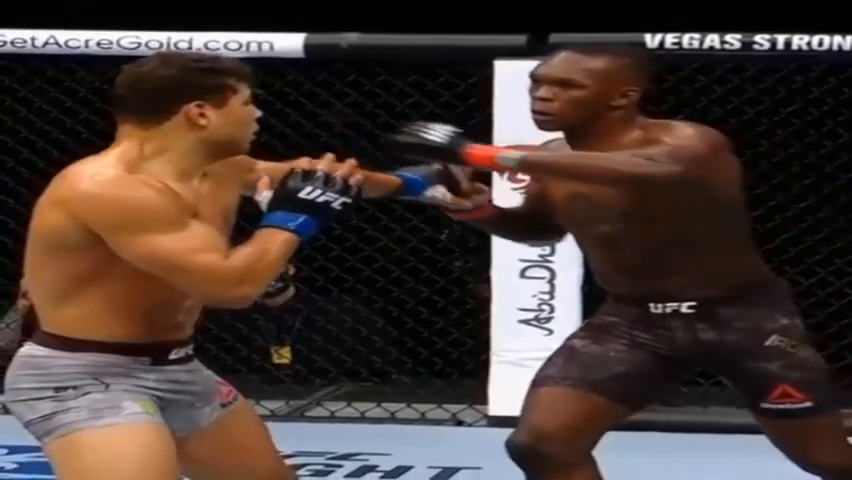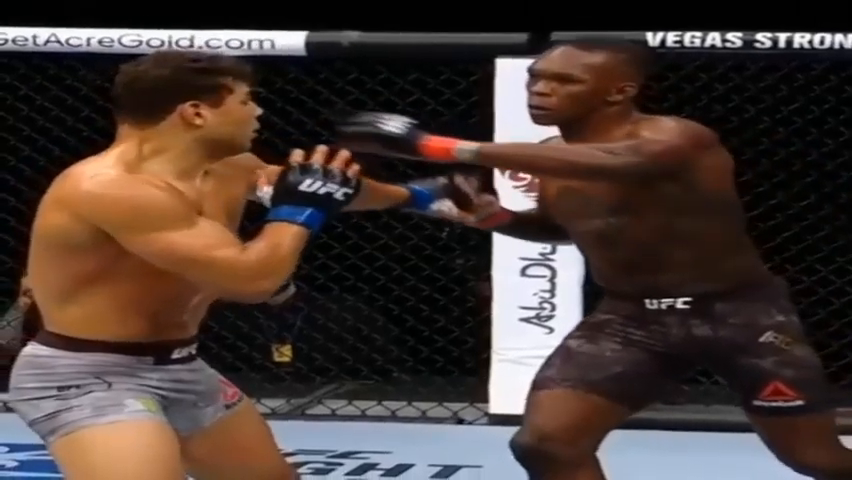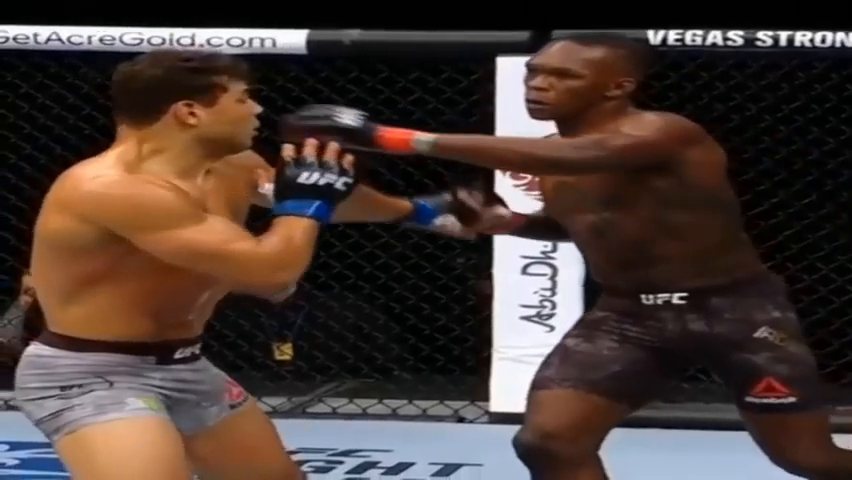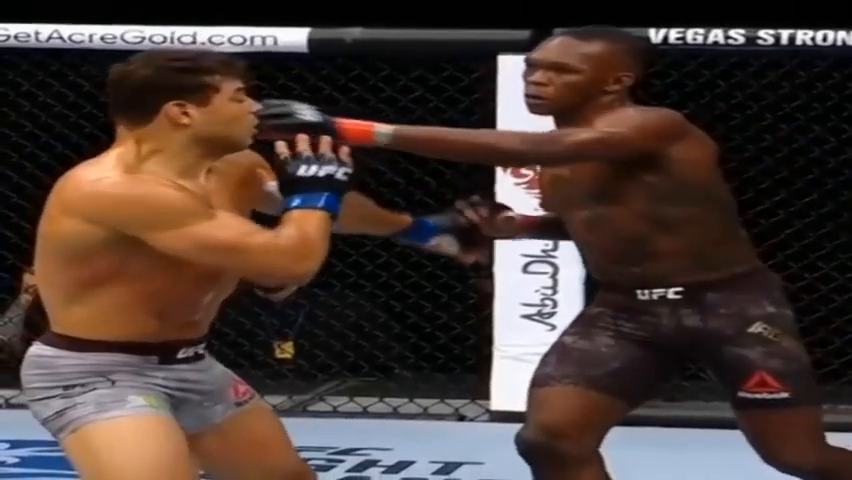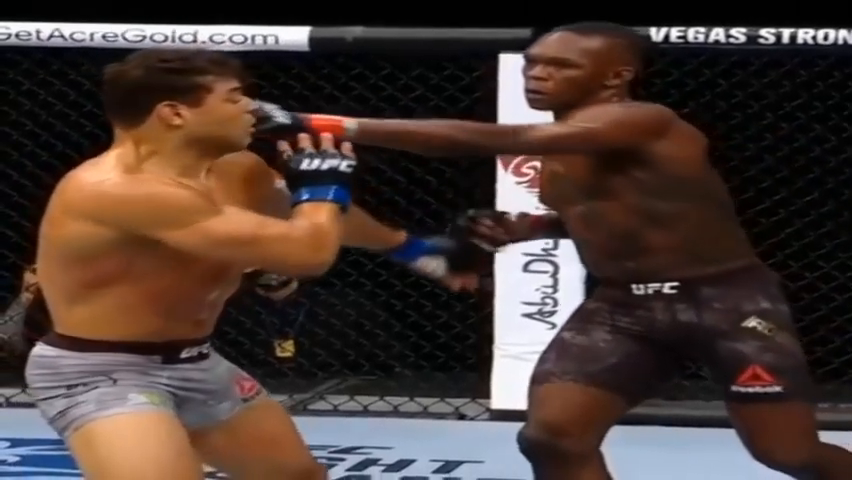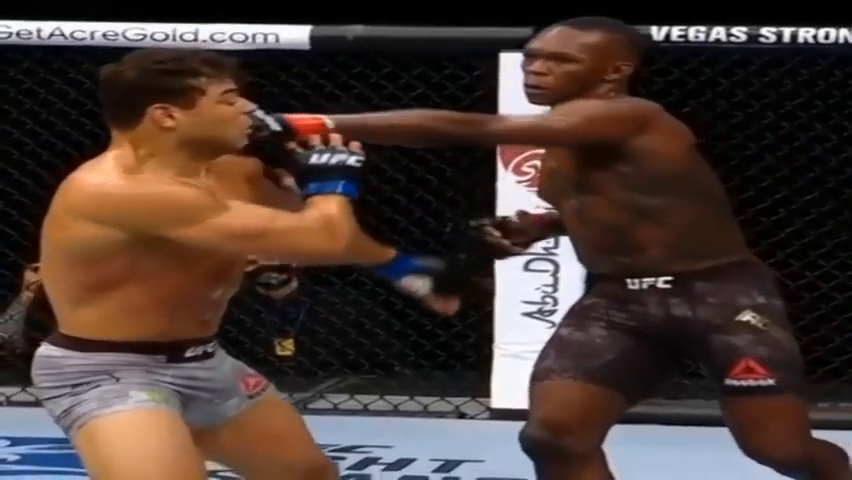
dt=0.3s
person 1, frame 1
left shoulder: (687, 141)
right shoulder: (553, 161)
left elbow: (659, 171)
right elbow: (540, 228)
left wrist: (485, 155)
right wrist: (475, 208)
left hip: (741, 314)
right hip: (629, 319)
right knee: (540, 443)
person 1, frame 2
left shoulder: (677, 137)
right shoulder: (554, 156)
left elbow: (617, 163)
left wrist: (435, 145)
right wrist: (491, 215)
left hip: (738, 310)
right hip: (626, 317)
person 1, frame 3
left shoulder: (665, 133)
right shoulder: (548, 156)
left elbow: (581, 157)
left wrist: (393, 138)
right wrist: (504, 221)
left hip: (734, 307)
right hip: (624, 315)
person 1, frame 4
left shoulder: (657, 129)
right shoulder: (559, 155)
left elbow: (527, 149)
left wrist: (360, 131)
right wrist: (519, 225)
left hip: (731, 303)
right hip: (622, 309)
person 1, frame 5
left shoulder: (643, 123)
right shoulder: (556, 149)
left elbow: (493, 140)
left wrist: (334, 126)
right wrist: (528, 227)
left hip: (724, 298)
right hip: (619, 304)
person 1, frame 6
left shoulder: (629, 119)
right shoulder: (561, 145)
left elbow: (467, 128)
left wrist: (322, 124)
right wrist: (539, 226)
left hip: (719, 293)
right hip: (616, 300)
person 2, frame 1
left shoulder: (219, 168)
right shoulder: (107, 190)
left elbow: (301, 171)
right elbow: (233, 284)
left wrist: (405, 183)
right wrist: (294, 216)
left hip: (175, 369)
right hip: (83, 379)
person 2, frame 2
left shoulder: (226, 169)
right shoulder: (109, 189)
left elbow: (326, 184)
right elbow: (251, 278)
left wrist: (414, 195)
right wrist: (300, 209)
left hip: (179, 367)
right hip: (86, 377)
person 2, frame 3
left shoulder: (230, 168)
right shoulder: (110, 190)
left elbow: (332, 195)
right elbow: (270, 270)
left wrist: (418, 211)
right wrist: (305, 202)
left hip: (183, 367)
right hip: (90, 376)
person 2, frame 4
left shoulder: (232, 169)
right shoulder: (112, 190)
left elbow: (329, 208)
right elbow: (291, 260)
left wrist: (418, 228)
right wrist: (314, 191)
left hip: (189, 366)
person 2, frame 5
left shoulder: (232, 171)
right shoulder: (116, 191)
left elbow: (319, 215)
right elbow: (306, 249)
right wrist: (323, 184)
left hip: (195, 365)
person 2, frame 6
left shoulder: (226, 173)
left elbow: (313, 228)
right elbow: (318, 238)
left wrist: (398, 266)
right wrist: (333, 181)
left hip: (202, 363)
